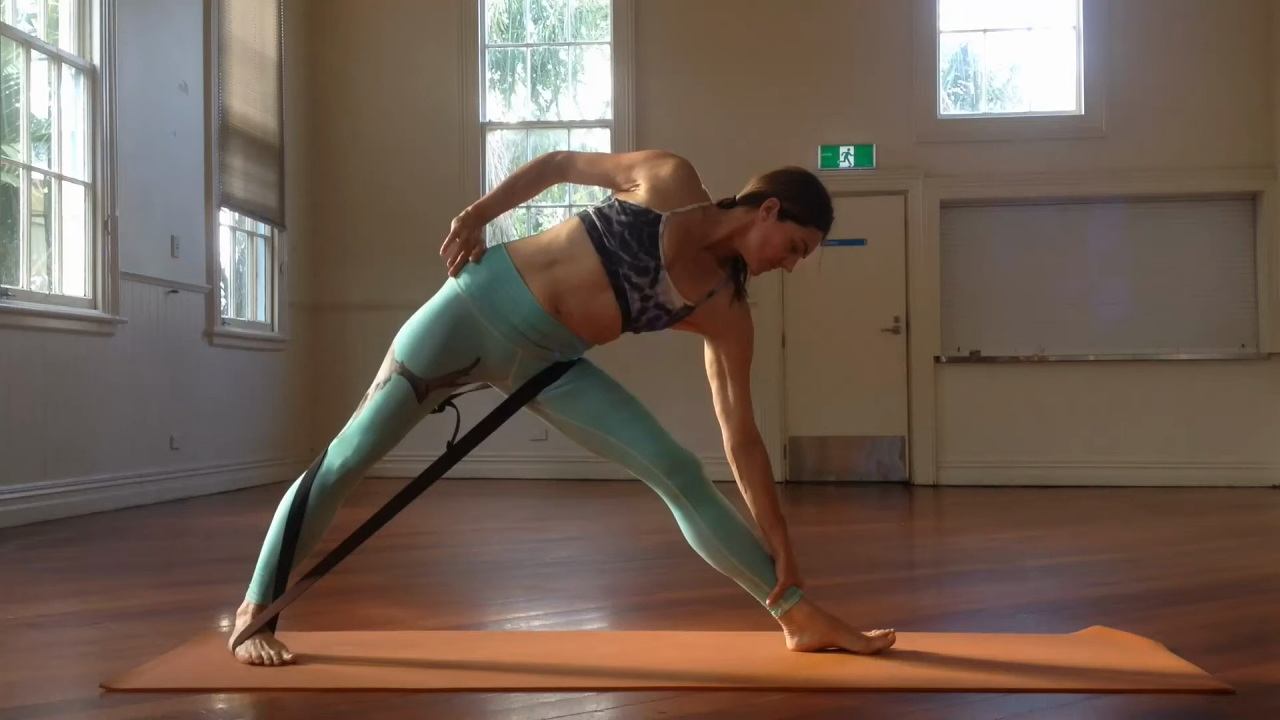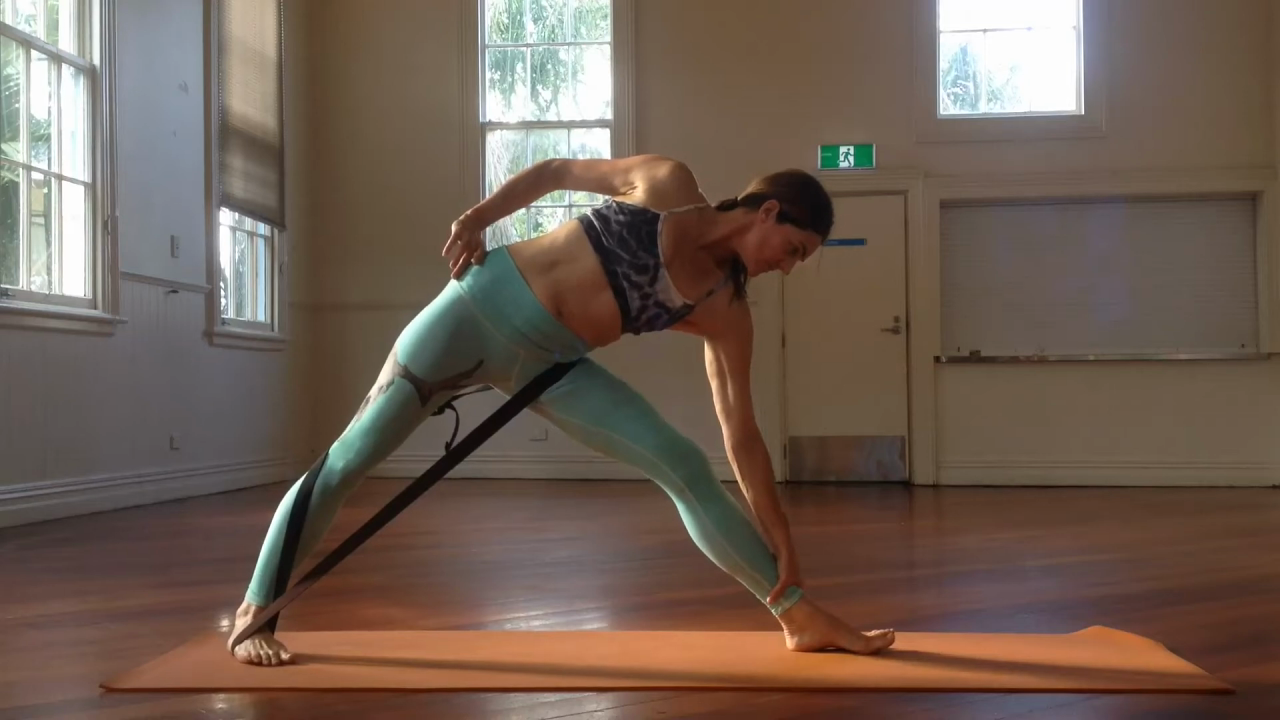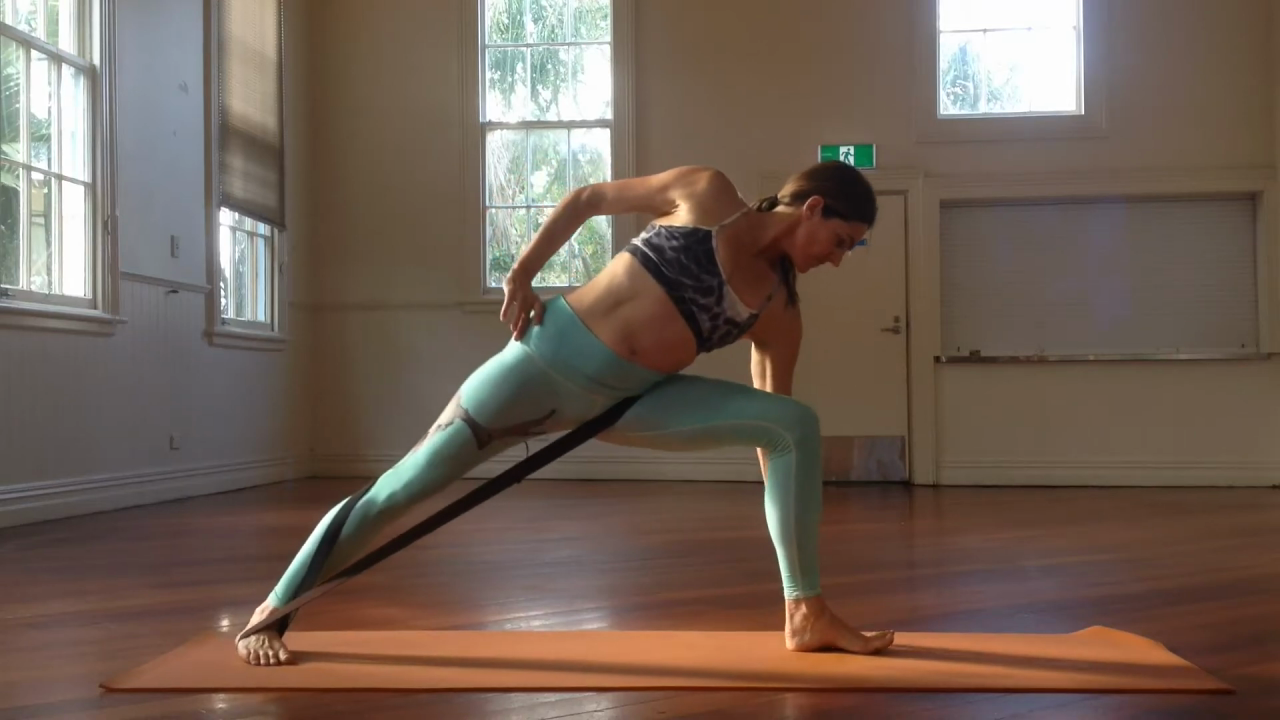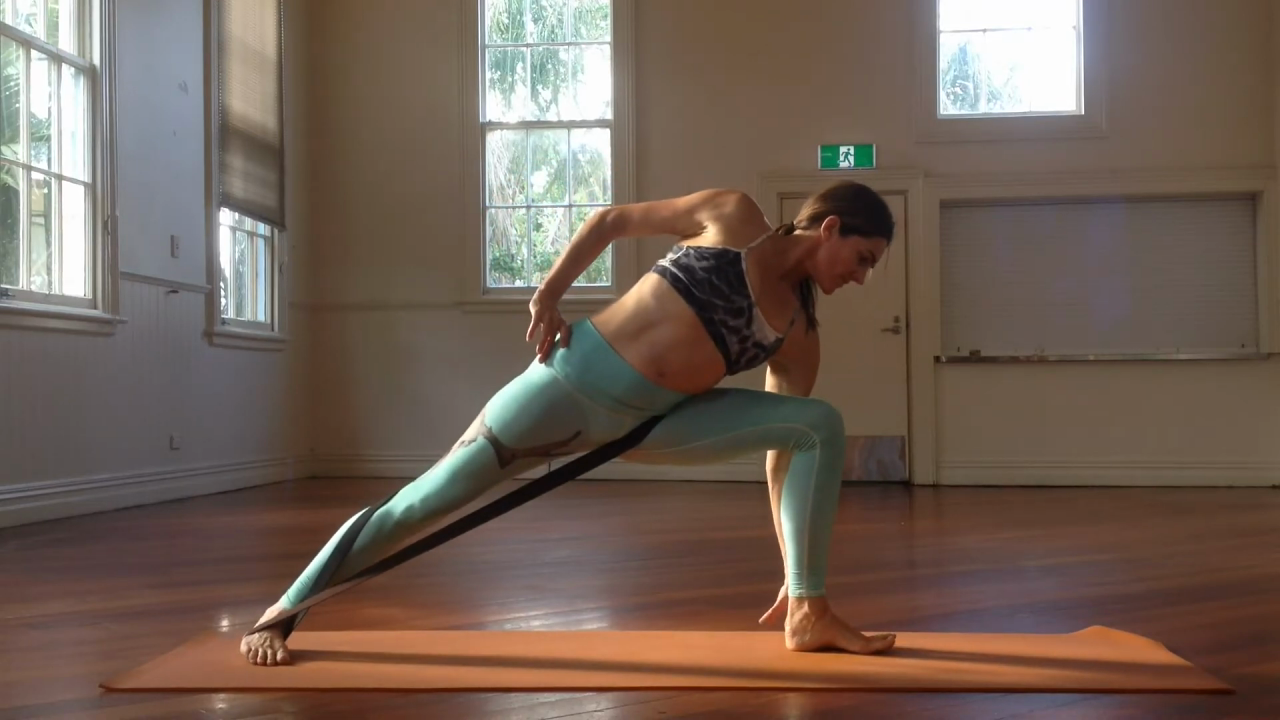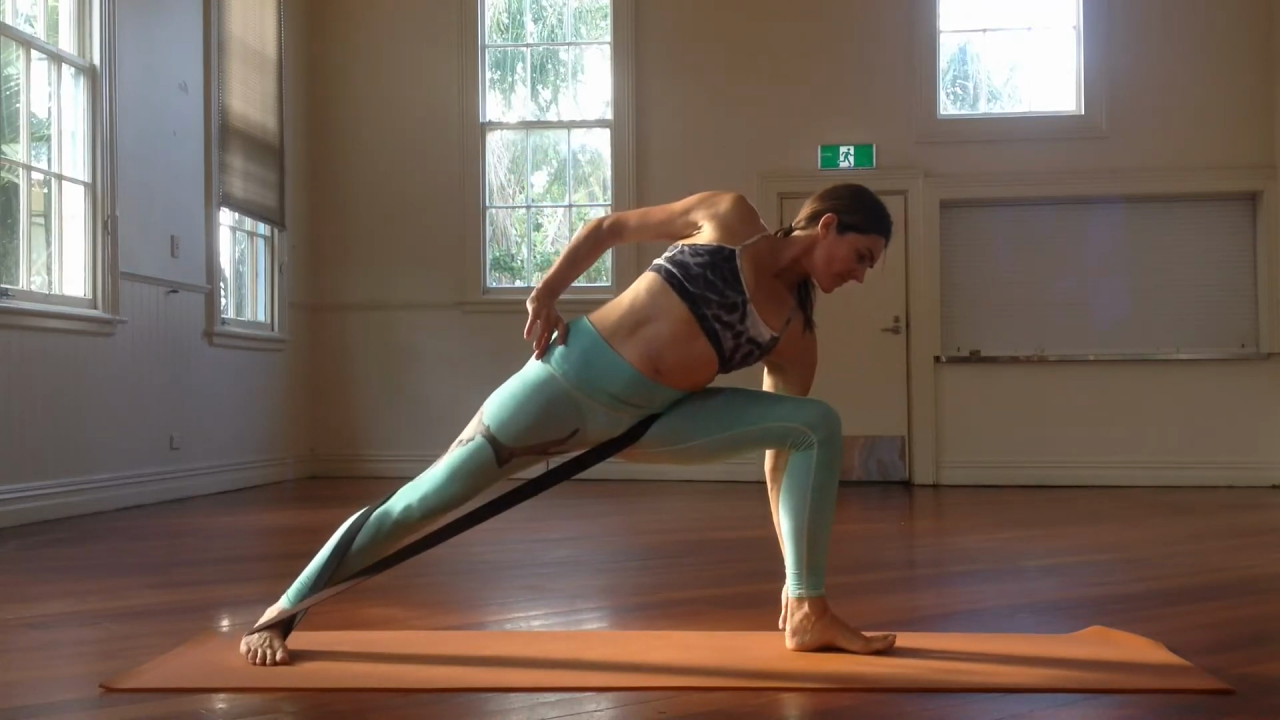
dt=1s
person 1, frame 1
left shoulder: (726, 311)
right shoulder: (669, 180)
left elbow: (741, 436)
right elbow: (557, 164)
left wrist: (780, 544)
right wrist: (476, 214)
left hip: (546, 361)
right hip: (477, 305)
left knee: (678, 472)
right knee: (347, 458)
left ankle: (798, 617)
right ankle: (253, 611)
person 1, frame 2
left shoulder: (726, 311)
right shoulder: (667, 183)
left elbow: (741, 438)
right elbow: (555, 170)
left wrist: (782, 540)
right wrist: (476, 218)
left hip: (548, 362)
right hip: (478, 307)
left knee: (684, 466)
right knee: (348, 461)
left ankle: (797, 615)
right ankle: (254, 611)
person 1, frame 3
left shoulder: (779, 313)
right shoulder: (707, 193)
left elbow: (769, 429)
right elbow: (587, 197)
left wrist: (794, 542)
right wrist: (522, 273)
left hip: (622, 401)
right hip: (547, 356)
left knee: (797, 423)
right knee: (398, 491)
left ankle: (806, 614)
right ankle: (272, 611)
person 1, frame 4
left shoulder: (798, 338)
right shoulder: (732, 215)
left elbow: (783, 452)
right elbow: (612, 219)
left wrist: (792, 569)
right wrist: (548, 293)
left hip: (647, 422)
right hip: (572, 377)
left knee: (820, 425)
right knee: (422, 503)
left ankle: (808, 612)
right ankle: (282, 611)
person 1, frame 5
left shoulder: (795, 339)
right shoulder: (729, 216)
left elbow: (780, 454)
right elbow: (609, 227)
left wrist: (793, 570)
right wrist: (545, 293)
left hip: (644, 421)
right hip: (568, 374)
left knee: (817, 424)
right knee: (421, 503)
left ankle: (808, 611)
right ankle: (281, 612)
